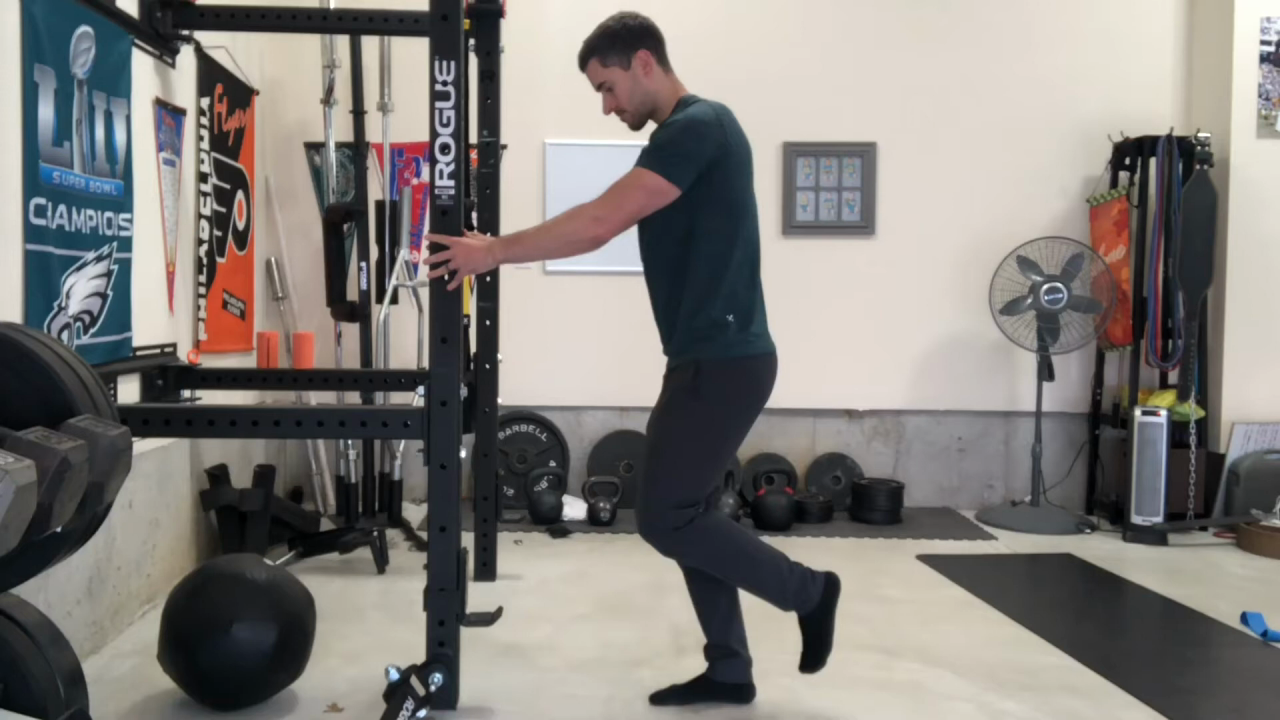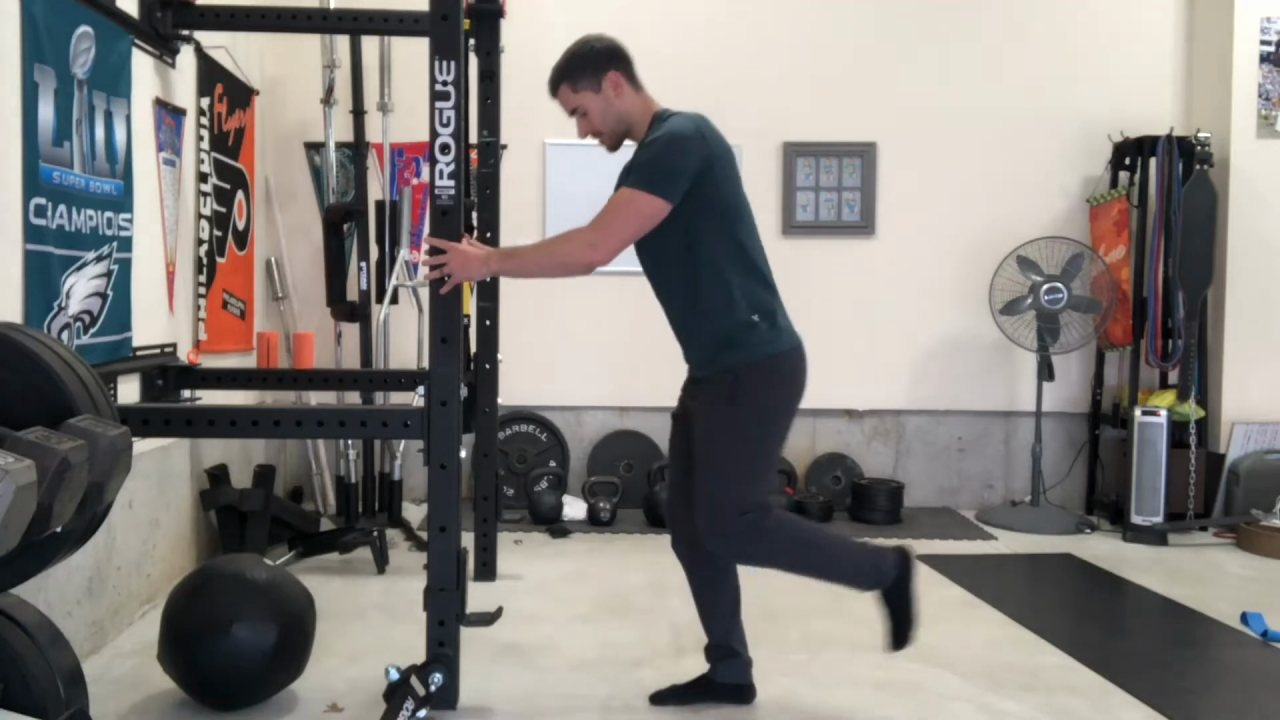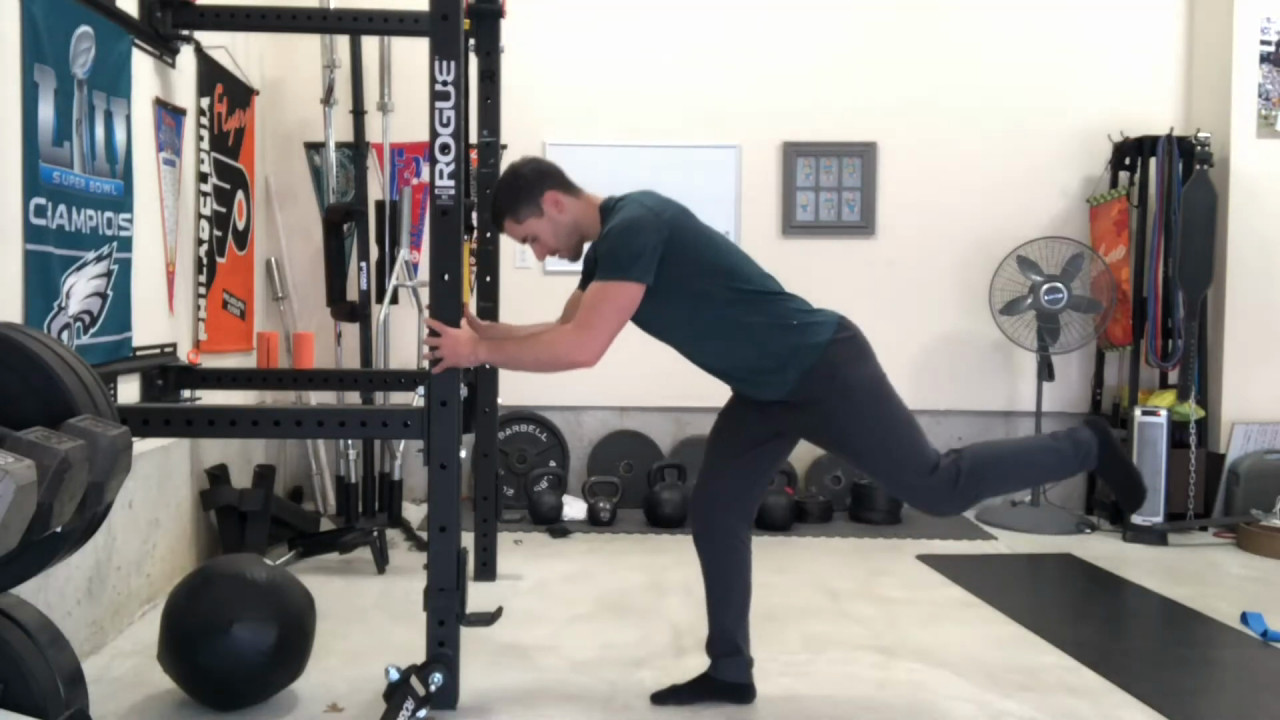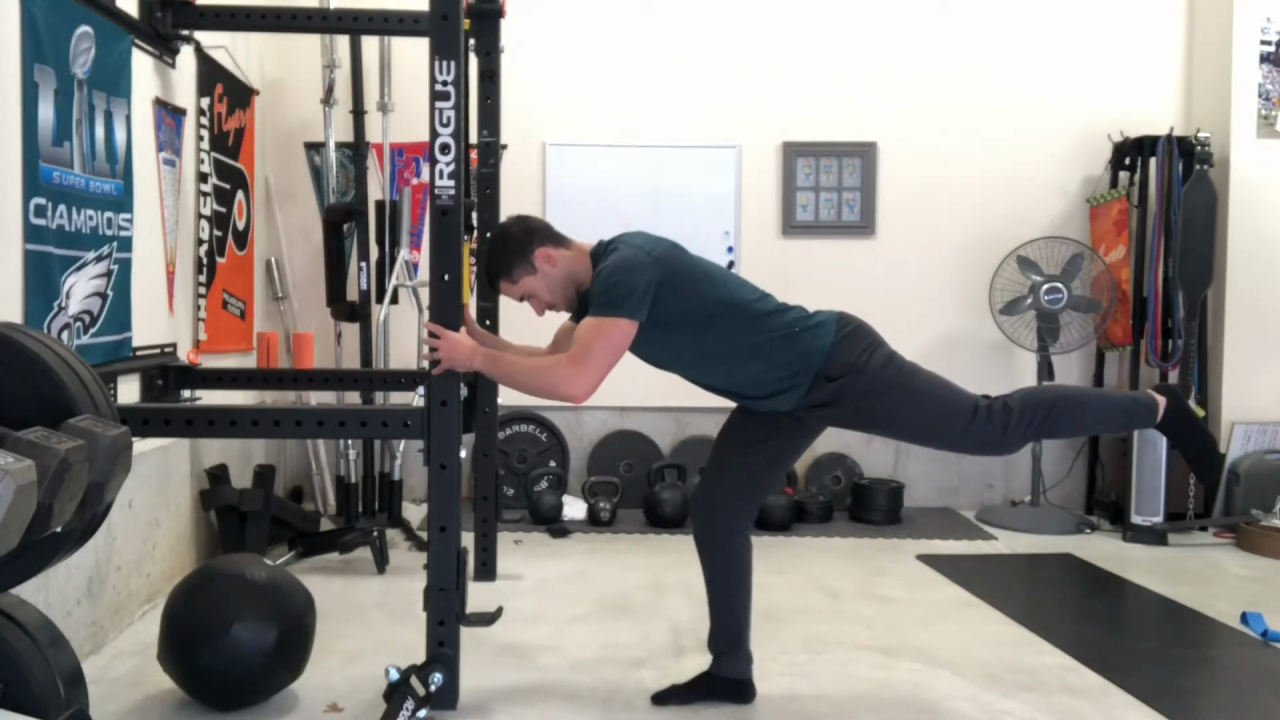
dt=1s
person 1, frame 1
left shoulder: (699, 127)
right shoulder: (681, 135)
left elbow: (599, 224)
right elbow: (606, 225)
left wrist: (492, 252)
right wrist: (498, 250)
left hip: (723, 362)
right hip: (705, 359)
left knee: (667, 519)
right knee: (685, 516)
left ankle: (807, 592)
right ankle: (728, 670)
person 1, frame 2
left shoulder: (680, 141)
right shoulder: (655, 152)
left elbow: (592, 249)
right elbow: (592, 248)
left wrist: (490, 263)
right wrist: (494, 258)
left hip: (754, 366)
right hip: (717, 367)
left knee: (733, 524)
right knee: (692, 522)
left ankle: (885, 570)
right ankle: (728, 671)
person 1, frame 3
left shoulder: (634, 226)
right shoulder: (608, 249)
left elbow: (582, 348)
right elbow: (564, 333)
left wrist: (478, 352)
right wrist: (482, 330)
left hip: (823, 367)
right hip: (769, 385)
left knee: (937, 488)
right knee: (714, 512)
left ankle: (1087, 446)
right ankle: (730, 670)
person 1, frame 4
left shoulder: (626, 268)
right shoulder: (601, 288)
left elbow: (574, 384)
right elbow: (554, 362)
left wrist: (475, 358)
right wrist: (478, 340)
left hip: (836, 365)
right hip: (784, 396)
left knee: (992, 428)
right knee: (716, 512)
left ankle: (1156, 407)
right ankle: (731, 670)
